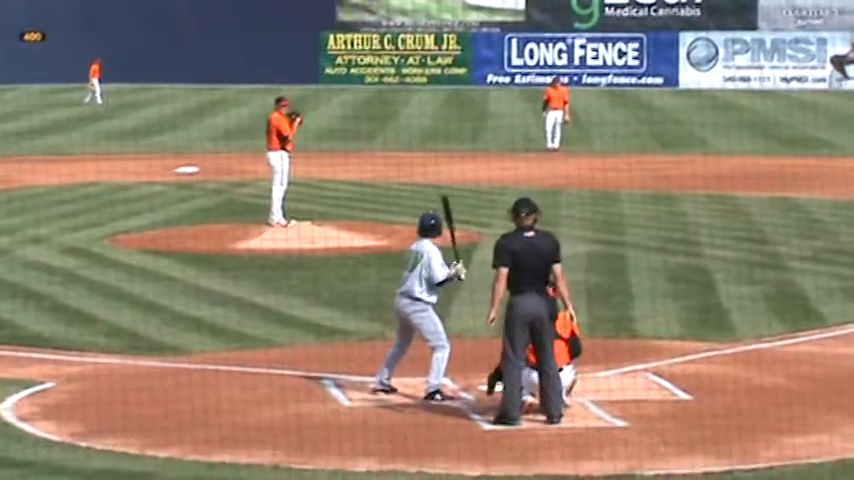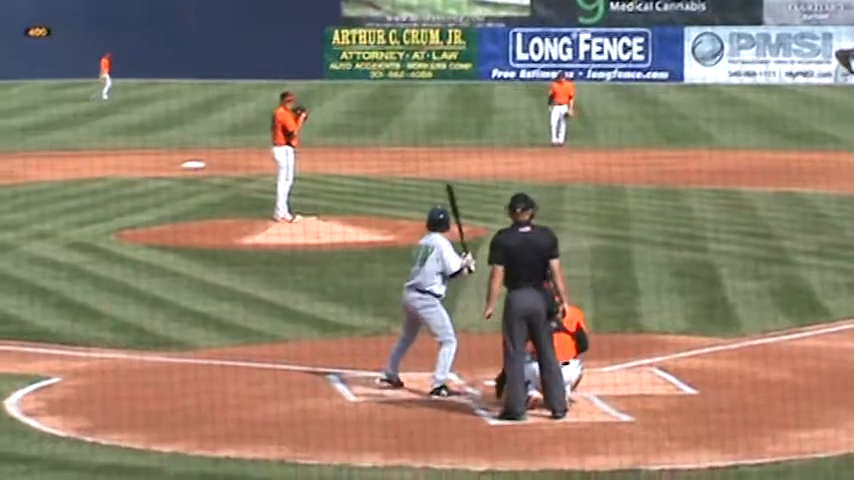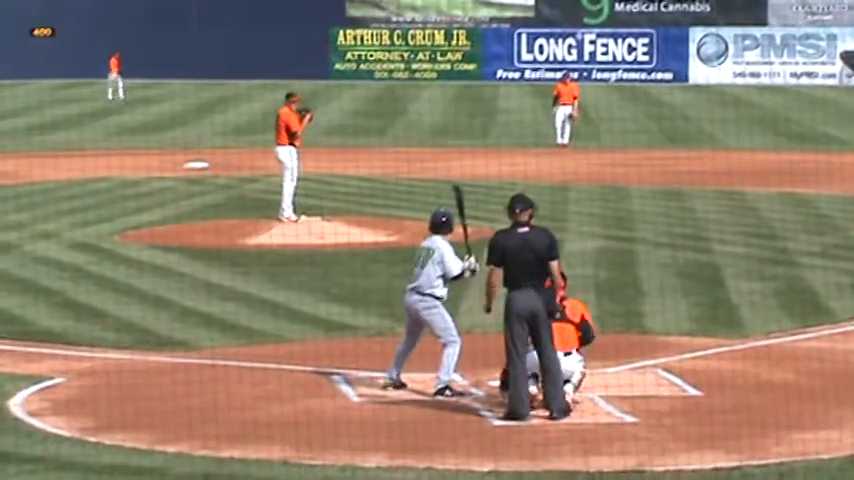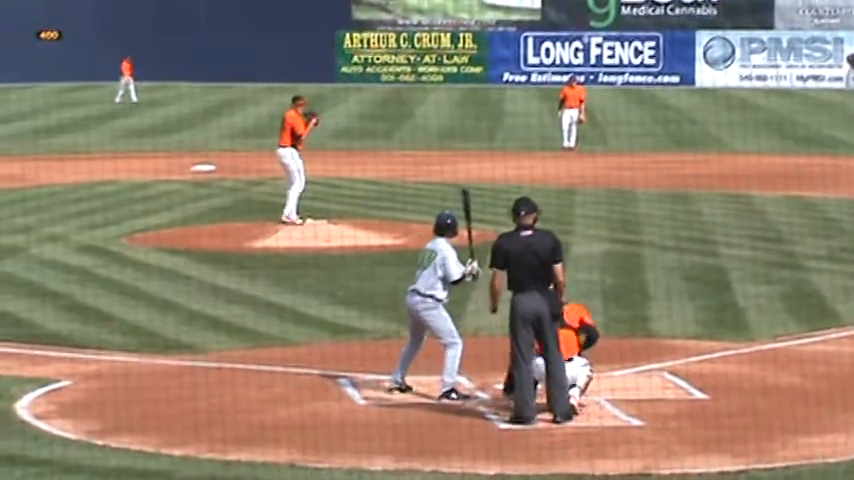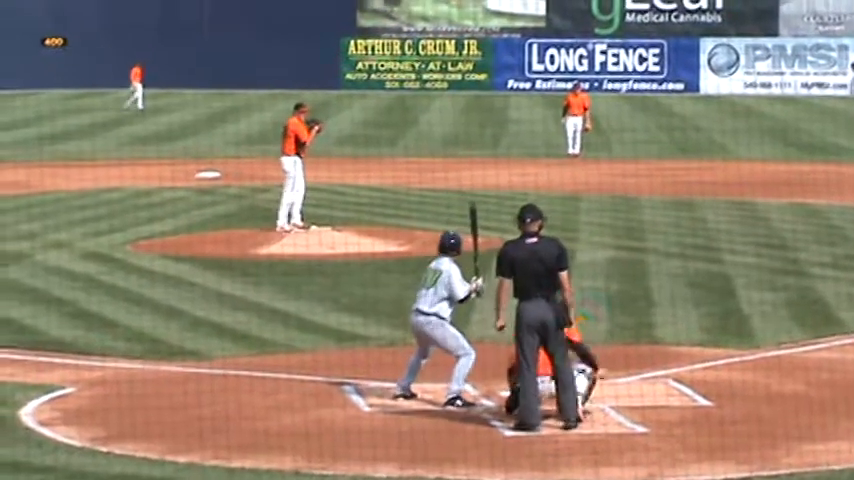
dt=0.2s
person 1, frame 1
left shoulder: (506, 242)
right shoulder: (549, 240)
left elbow: (501, 278)
right elbow: (558, 276)
left wrist: (494, 309)
right wrist: (568, 305)
left hip: (518, 303)
right hip: (542, 303)
left knee: (513, 361)
right knee: (547, 359)
left ankle: (510, 413)
right ankle: (554, 412)
person 1, frame 2
left shoulder: (502, 238)
right shoulder: (546, 235)
left elbow: (497, 275)
right elbow: (556, 271)
left wrist: (490, 305)
right wrist: (563, 300)
left hip: (516, 299)
right hip: (540, 298)
left knee: (514, 355)
right knee: (547, 354)
left ankle: (515, 408)
right ankle: (558, 405)
person 1, frame 3
left shoulder: (500, 239)
right shoulder: (545, 236)
left elbow: (495, 276)
right elbow: (555, 273)
left wrist: (489, 301)
right wrist: (555, 296)
left hip: (516, 299)
right hip: (540, 298)
left knee: (516, 356)
right knee: (548, 353)
left ankle: (519, 409)
right ankle: (557, 406)
person 1, frame 4
left shoulder: (504, 242)
right shoulder: (549, 239)
left elbow: (497, 280)
right elbow: (559, 278)
left wrist: (494, 303)
right wrist: (558, 298)
left hip: (521, 302)
right hip: (545, 301)
left knee: (522, 360)
right knee: (554, 356)
left ankle: (525, 412)
right ankle: (561, 410)
person 1, frame 5
left shoulder: (509, 250)
right shoulder: (555, 246)
left elbow: (503, 287)
right elbow: (565, 285)
left wrist: (499, 317)
right wrist: (569, 311)
left hip: (526, 310)
right hip: (551, 309)
left knee: (527, 366)
right knee: (562, 363)
left ankle: (529, 419)
right ankle: (570, 415)
person 2, frame 1
left shoulder: (415, 247)
right shoulder: (432, 250)
right elbow: (439, 280)
left wrist: (451, 271)
right wrist: (455, 272)
left hip: (402, 301)
right hip: (418, 305)
left knee: (401, 343)
right knee: (441, 345)
left ankle: (382, 382)
right ankle: (433, 390)
person 2, frame 2
left shoulder: (423, 242)
right shoulder: (442, 243)
right elbow: (454, 271)
left wrist: (462, 265)
right wrist: (466, 262)
left hip: (410, 295)
right hip: (426, 299)
left knee: (407, 337)
right knee: (449, 340)
left ankle: (390, 374)
right ankle: (439, 385)
person 2, frame 3
left shoulder: (425, 244)
right shoulder: (443, 246)
right elbow: (455, 274)
left wrist: (465, 267)
right wrist: (469, 265)
left hip: (412, 297)
right hip: (428, 302)
left knee: (410, 339)
right knee: (452, 341)
left ankle: (393, 378)
right ankle: (442, 386)
person 2, frame 4
left shoulder: (429, 246)
right shoulder: (446, 249)
right elbow: (455, 279)
left wrist: (465, 271)
right wrist: (470, 270)
left hip: (413, 299)
right hip: (428, 303)
left knee: (414, 341)
right knee: (453, 343)
left ankle: (397, 381)
right ankle: (448, 389)
person 2, frame 5
left shoulder: (433, 265)
right shoulder: (451, 268)
right elbow: (460, 297)
left wrist: (470, 287)
right wrist: (474, 287)
left hip: (417, 317)
right hip: (432, 321)
left knee: (422, 352)
right knee: (467, 353)
left ankle: (403, 389)
right ankle: (454, 397)
person 3, frame 1
left shoulder: (276, 117)
right shoulder: (278, 118)
left elbow: (284, 134)
right elbow: (288, 138)
left wrist: (292, 122)
right wrist: (296, 123)
left hip: (279, 154)
right hip: (279, 155)
left knee: (281, 186)
right knee: (279, 186)
left ankle: (277, 216)
right ankle: (275, 219)
person 3, frame 2
left shoulder: (281, 112)
right shoulder: (284, 113)
right elbow: (294, 133)
left wrist: (297, 118)
right wrist: (301, 118)
left hip: (283, 149)
right hip: (284, 150)
left knee: (286, 181)
right knee: (284, 181)
left ankle: (282, 211)
right ankle: (281, 214)
person 3, frame 3
left shoulder: (284, 112)
right shoulder: (288, 113)
right elbow: (297, 133)
left wrist: (302, 119)
right wrist: (306, 120)
left hip: (285, 149)
right hip: (288, 150)
left knee: (290, 182)
right knee: (289, 182)
left ankle: (286, 212)
right ankle: (286, 214)
person 3, frame 4
left shoulder: (290, 115)
right shoulder: (295, 117)
right elbow: (301, 137)
left wrist: (308, 123)
right wrist: (311, 124)
left hip: (287, 151)
right hip: (289, 152)
left knee: (294, 183)
right knee: (299, 183)
left ankle: (289, 214)
right ankle: (288, 215)
person 3, frame 5
left shoulder: (292, 122)
right shoulder: (297, 124)
right elbow: (305, 144)
left wrist: (311, 131)
right wrist: (314, 131)
left hip: (291, 159)
right hip: (292, 160)
left knee: (299, 190)
right knee: (290, 192)
left ankle: (295, 221)
right ankle: (282, 224)
person 4, frame 1
right shoulder: (567, 317)
right elbow: (577, 351)
left wrist: (494, 376)
left hip: (533, 377)
right hip: (561, 377)
right knee: (571, 368)
left ankle: (526, 396)
person 4, frame 2
right shoulder: (574, 313)
right elbow: (584, 346)
left hip: (539, 371)
right hip: (566, 371)
right knee: (577, 364)
left ankle: (532, 393)
right ankle: (565, 392)
person 4, frame 3
right shoulder: (577, 306)
right elbow: (589, 336)
right hip: (569, 361)
right knee: (579, 365)
left ankle: (532, 389)
right ankle: (568, 391)
person 4, frame 4
right shoulder: (576, 309)
right elbow: (594, 334)
left wrist: (510, 376)
right wrist: (581, 347)
left hip: (542, 366)
right hip: (570, 365)
right knee: (585, 367)
right ankle: (573, 397)
person 4, frame 5
right shoulder: (565, 328)
left elbow: (512, 369)
right elbow: (582, 350)
left wrist: (513, 392)
right wrist: (596, 369)
right knee: (589, 371)
right ankle: (577, 406)
